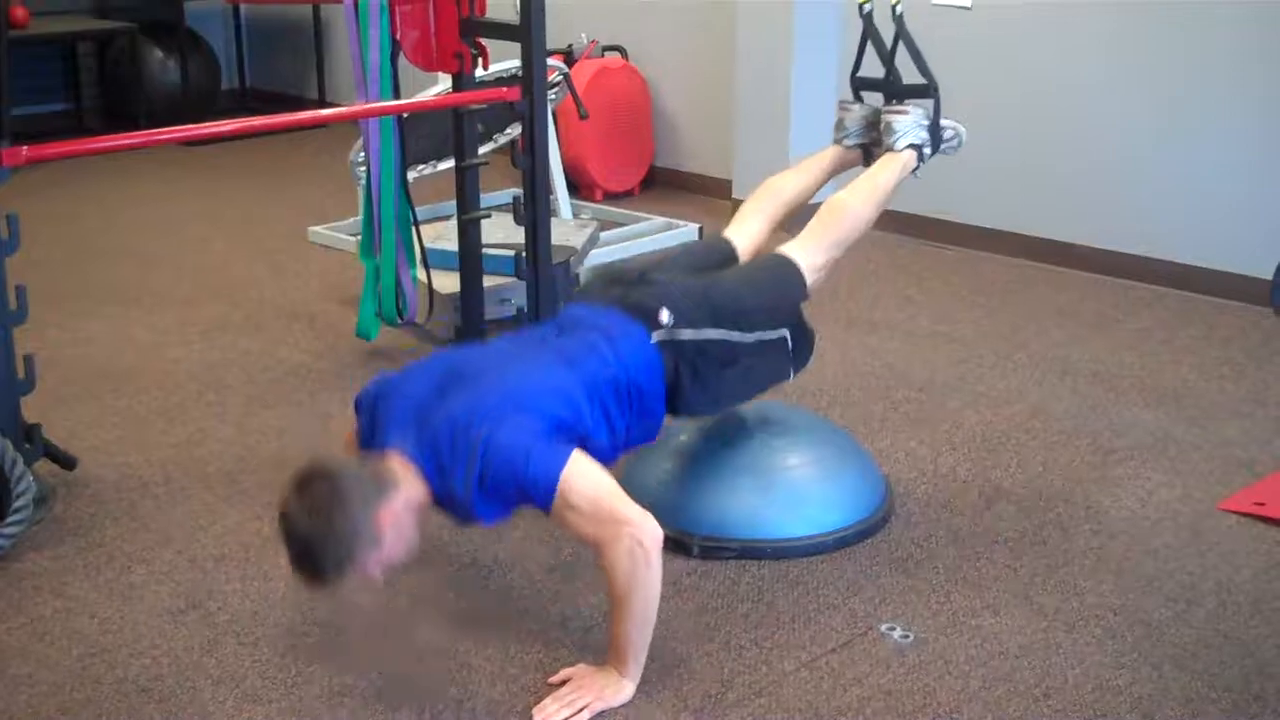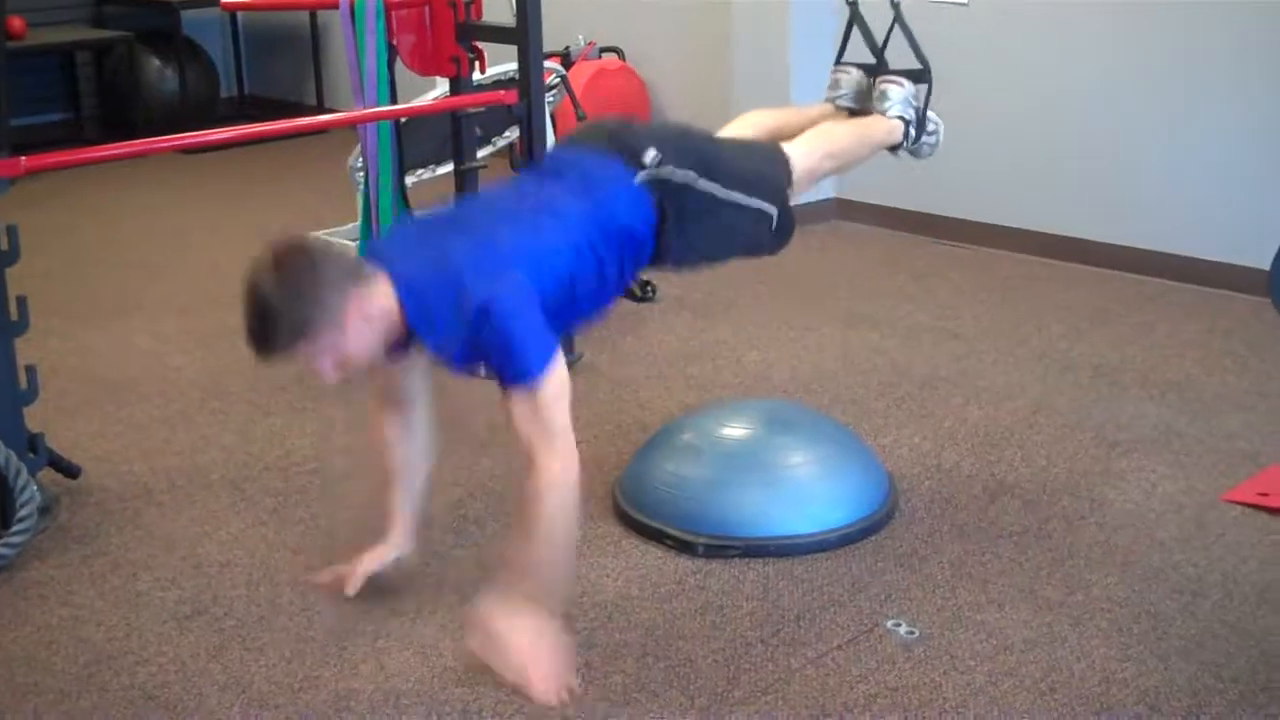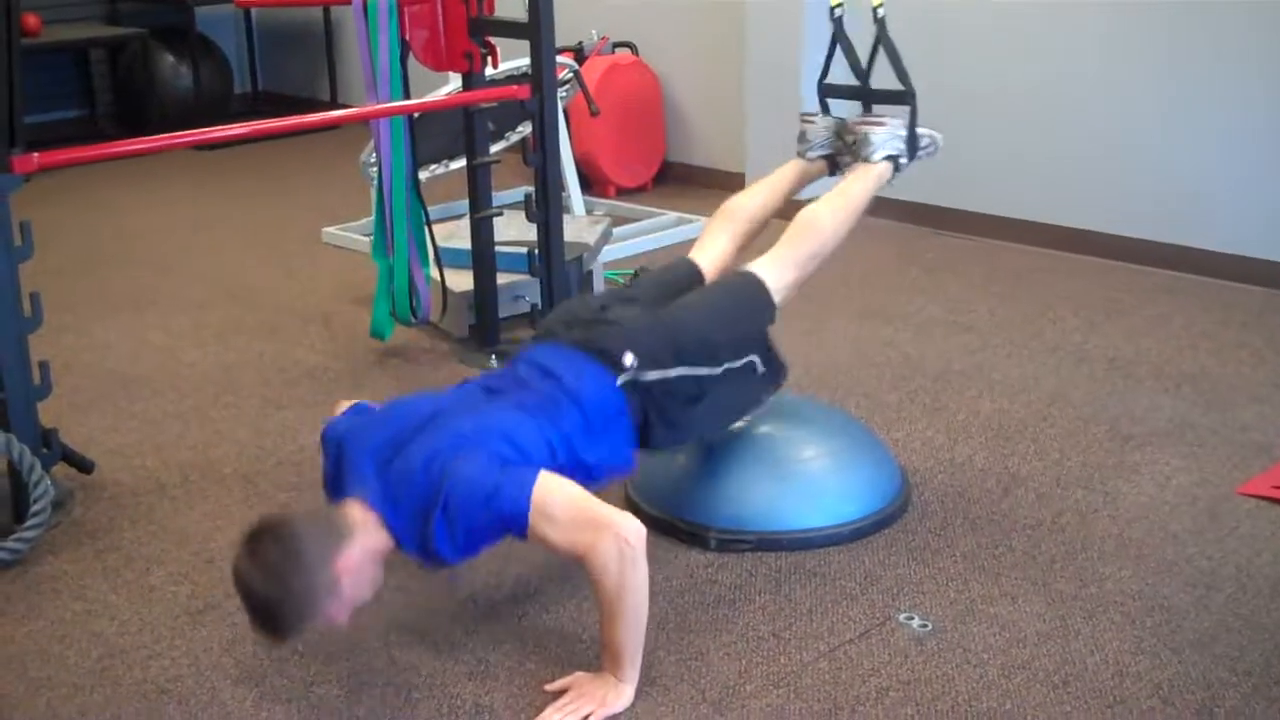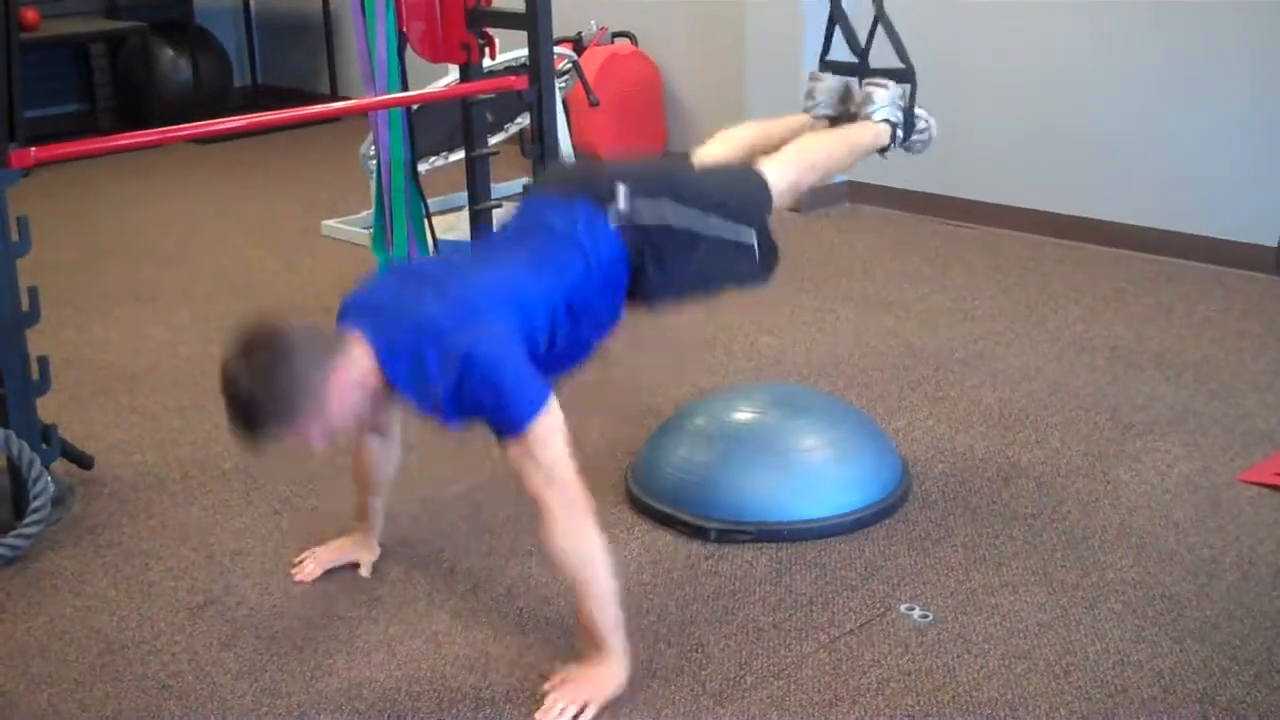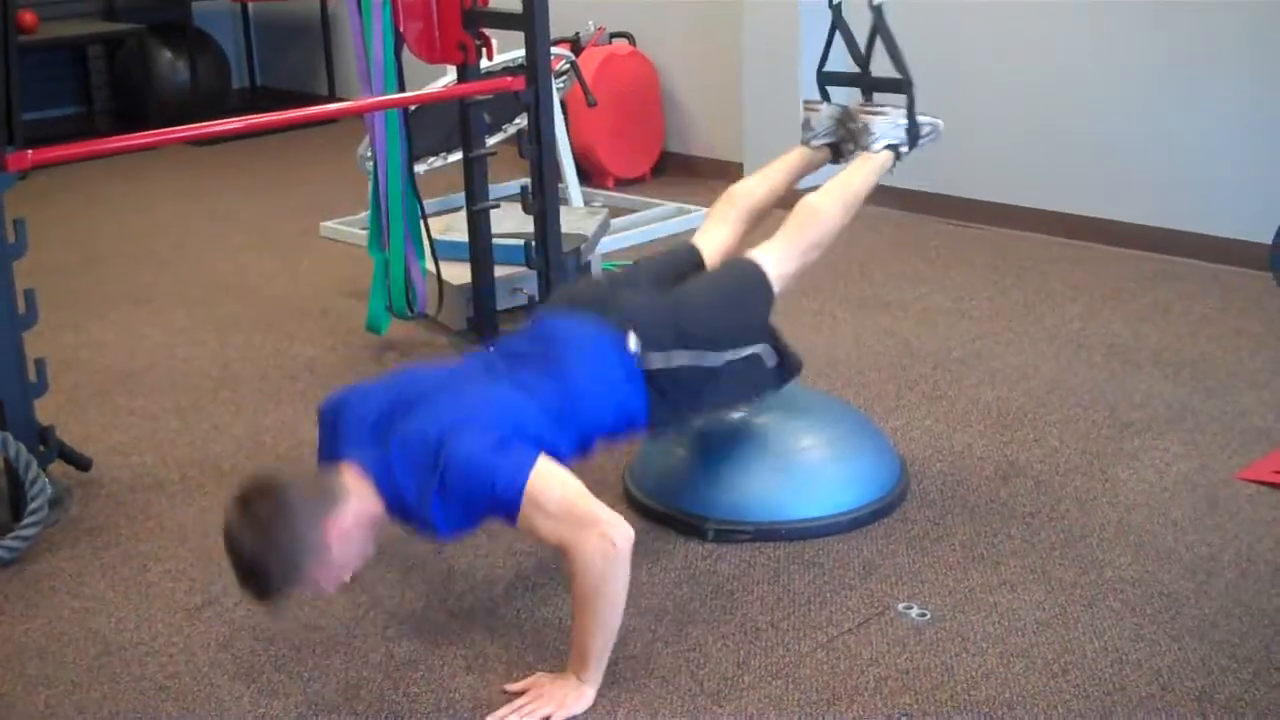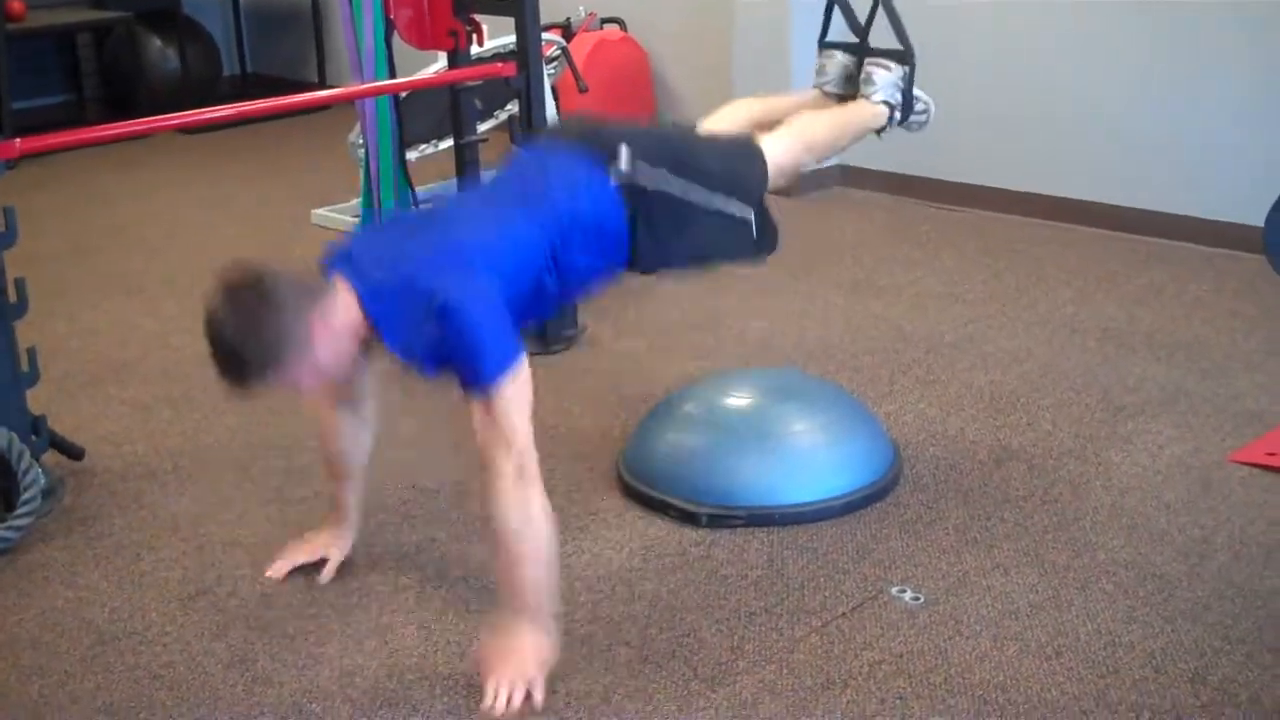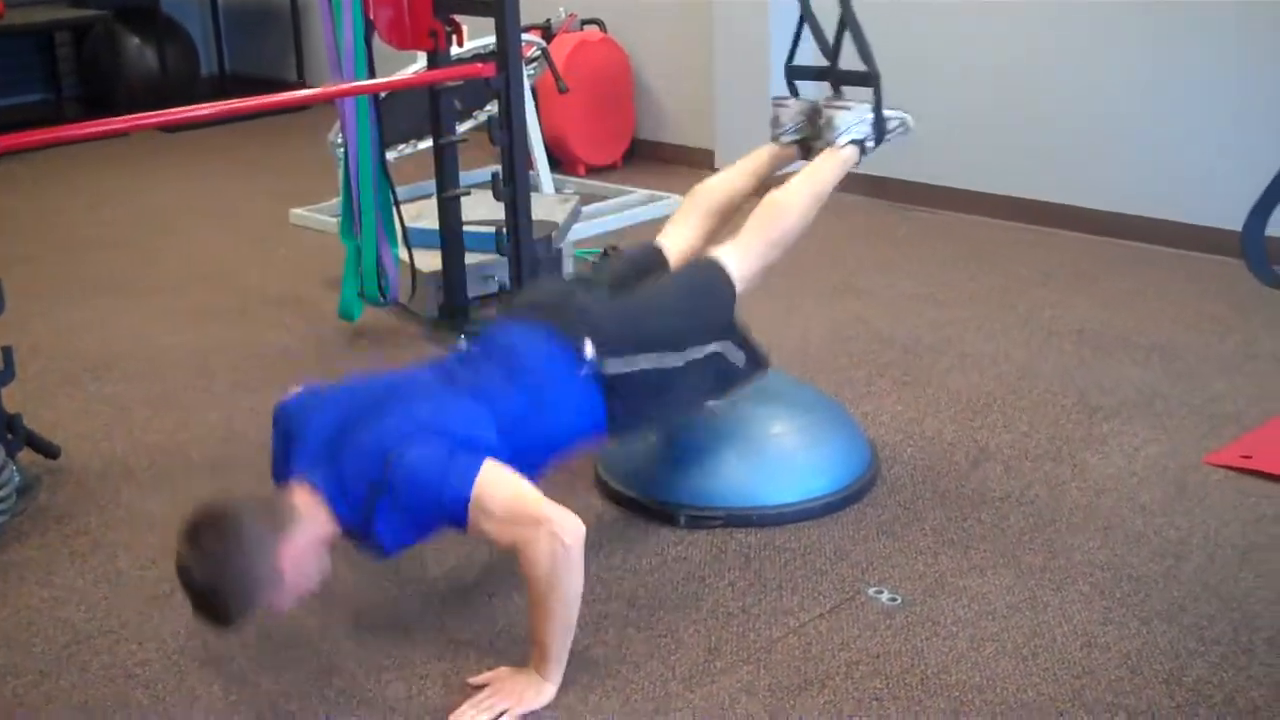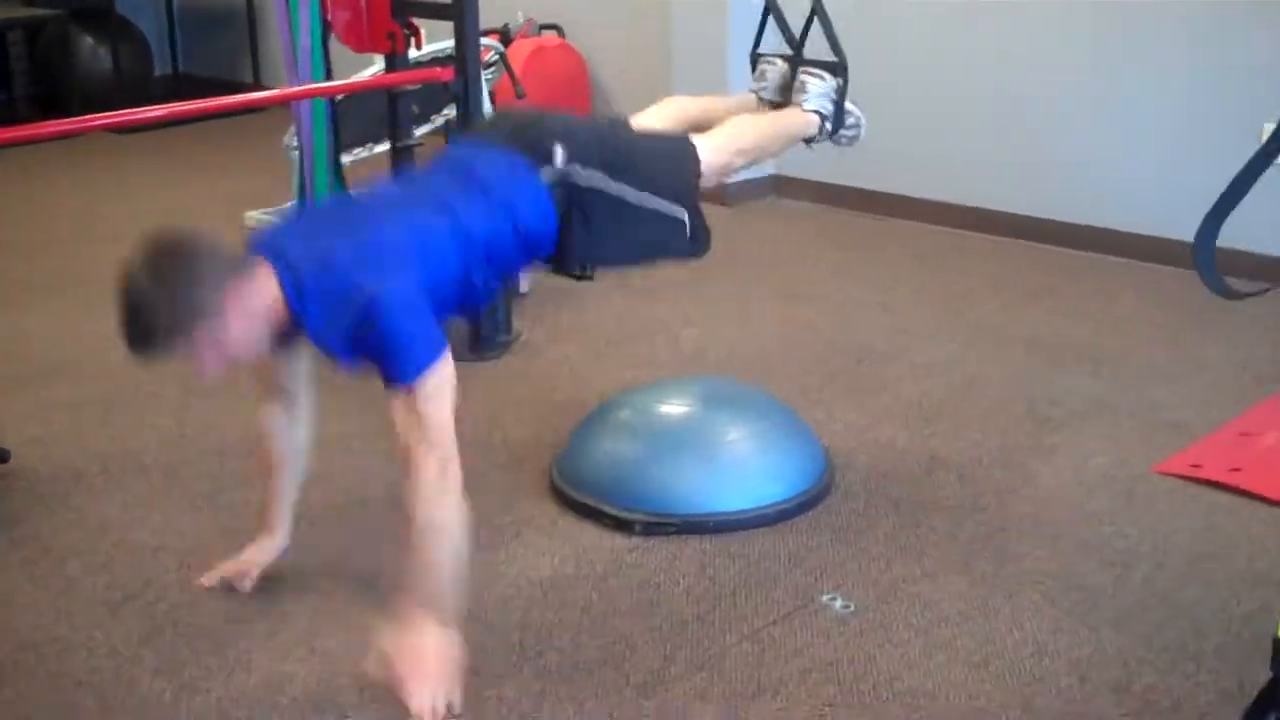
dt=0.5s
person 1, frame 1
left shoulder: (494, 453)
right shoulder: (388, 406)
left elbow: (638, 536)
right wrist: (358, 538)
left hip: (664, 348)
right hip: (602, 314)
left knee: (798, 264)
right knee: (741, 241)
left ankle: (905, 144)
right ankle: (850, 139)
person 1, frame 2
left shoulder: (485, 303)
right shoulder: (377, 283)
left elbow: (556, 468)
right elbow: (404, 399)
left wrist: (528, 608)
right wrist: (396, 534)
left hip: (647, 189)
right hip: (581, 173)
left knee: (786, 169)
right knee: (737, 144)
left ankle: (892, 114)
right ankle: (841, 99)
person 1, frame 3
left shoulder: (453, 500)
right shoulder: (347, 446)
left elbow: (621, 536)
right wrist: (354, 558)
left hip: (625, 382)
right hip: (563, 351)
left knee: (766, 278)
right knee: (706, 263)
left ankle: (880, 154)
right ankle: (816, 152)
person 1, frame 4
left shoulder: (469, 351)
right shoulder: (358, 329)
left elbow: (564, 506)
right elbow: (380, 423)
left wrist: (610, 659)
right wrist: (366, 531)
left hip: (631, 233)
right hip: (568, 210)
left knee: (771, 183)
right knee: (711, 164)
left ankle: (883, 120)
right ankle: (824, 107)
person 1, frame 5
left shoulder: (453, 469)
right shoulder: (346, 429)
left elbow: (606, 537)
right wrist: (329, 562)
left hip: (634, 367)
right hip: (568, 326)
left knee: (767, 268)
right knee: (708, 249)
left ankle: (881, 142)
right ankle: (821, 139)
person 1, frame 6
left shoulder: (449, 304)
right shoulder: (337, 288)
left elbow: (513, 474)
right elbow: (345, 401)
left wrist: (532, 629)
right wrist: (341, 523)
left hip: (622, 195)
right hip: (563, 162)
left knee: (760, 167)
right knee: (711, 142)
left ankle: (876, 99)
right ankle: (828, 87)
person 1, frame 7
left shoulder: (396, 481)
right shoulder: (297, 432)
left elbow: (559, 534)
right wrist: (294, 541)
left hip: (587, 372)
right hip: (529, 329)
left knee: (730, 268)
right knee: (671, 251)
left ankle: (847, 137)
right ankle: (790, 135)
person 1, frame 8
left shoulder: (371, 298)
right shoulder: (265, 273)
left elbow: (432, 470)
right elbow: (284, 399)
left wrist: (432, 623)
right wrist: (272, 531)
left hip: (552, 186)
right hip: (489, 166)
left knee: (695, 170)
right knee: (646, 136)
left ankle: (812, 109)
right ankle: (767, 91)
